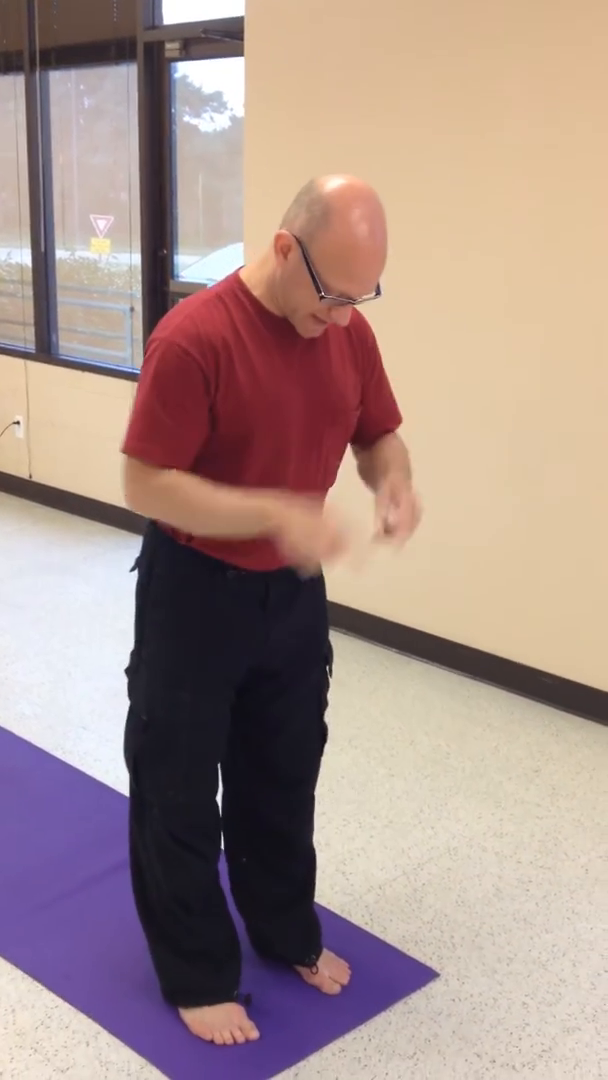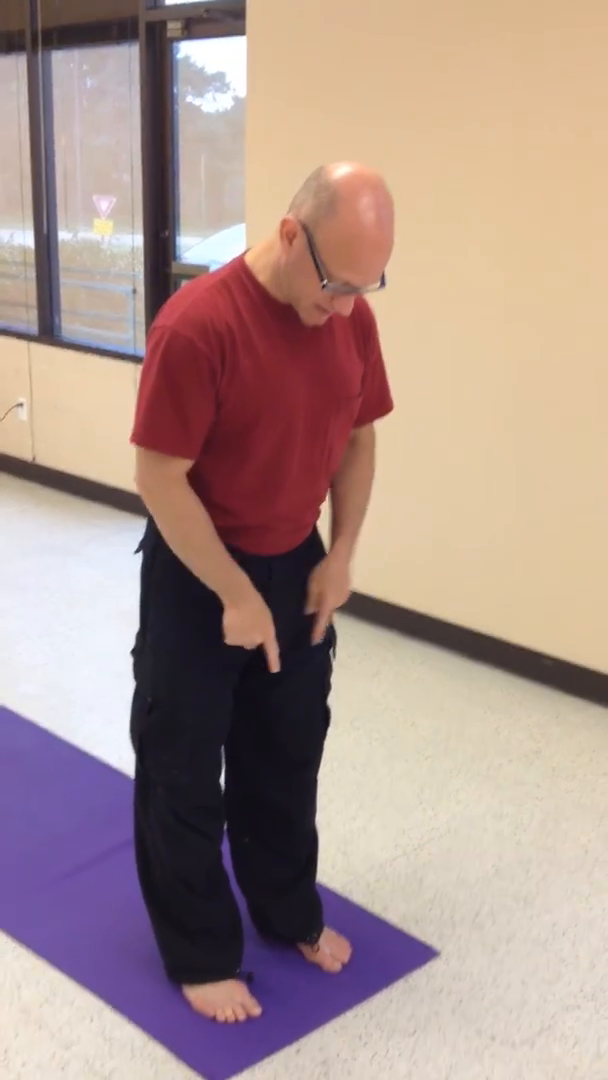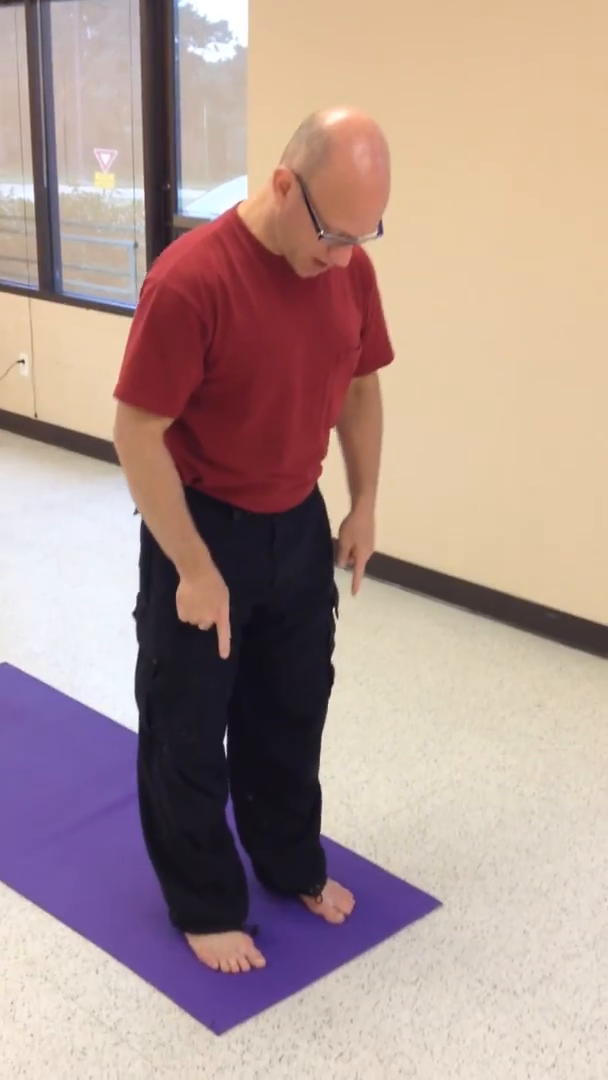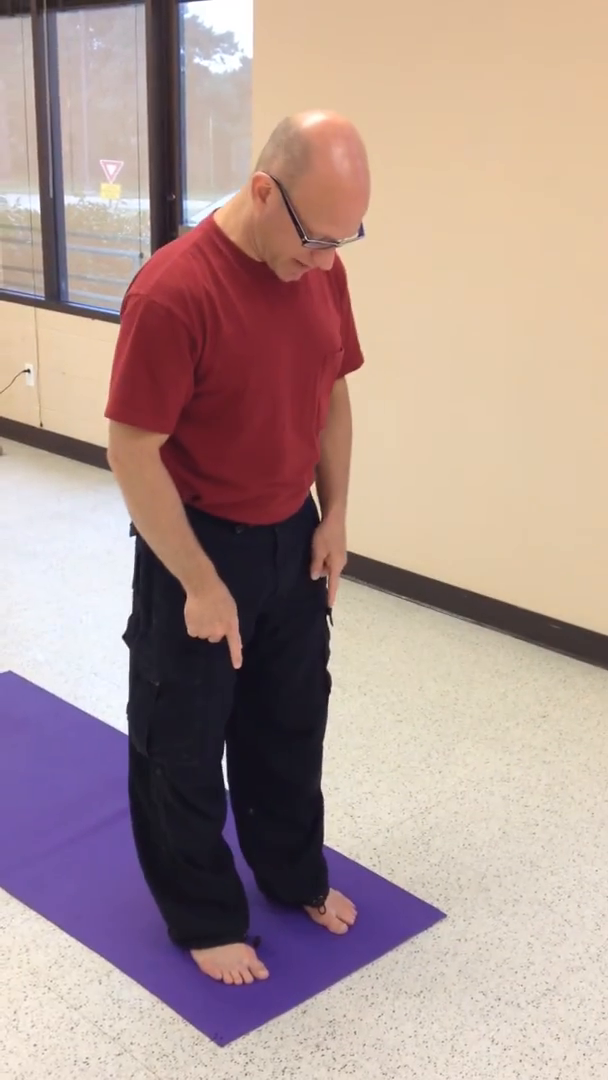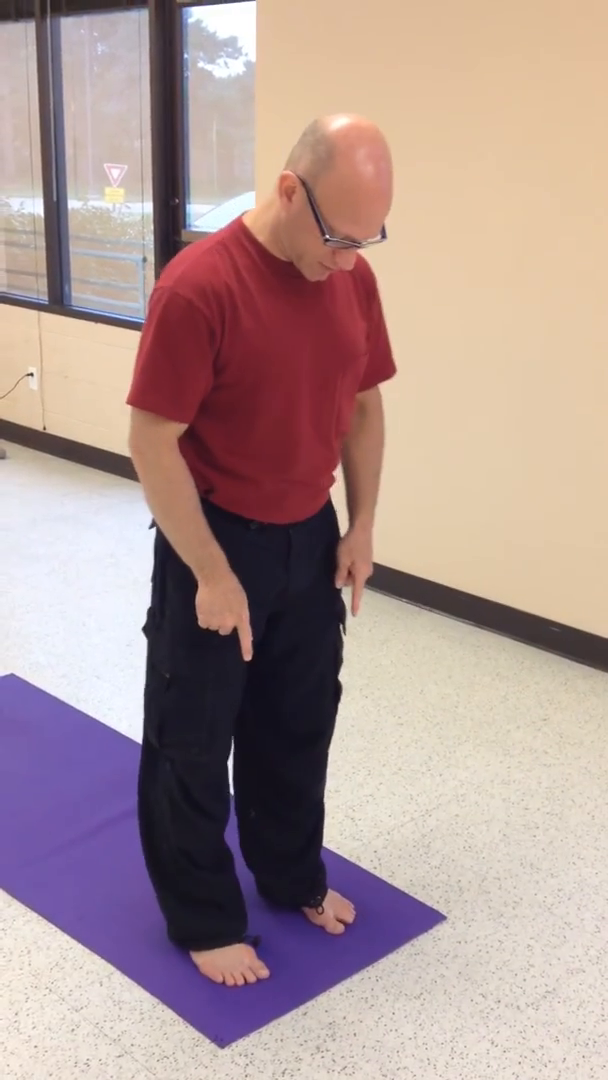
dt=0.4s
person 1, frame 1
left shoulder: (349, 334)
right shoulder: (193, 337)
left elbow: (379, 436)
right elbow: (148, 486)
left wrist: (394, 489)
right wrist: (283, 516)
left hip: (292, 588)
right hip: (197, 592)
left knee: (283, 773)
right knee: (178, 787)
left ankle: (289, 932)
right ankle: (197, 975)
person 1, frame 2
left shoulder: (352, 318)
right shoulder: (197, 323)
right elbow: (160, 479)
left wrist: (339, 554)
right wrist: (236, 595)
left hip: (298, 567)
right hip: (199, 578)
left knee: (288, 755)
right knee: (184, 771)
left ankle: (289, 910)
right ankle: (199, 953)
person 1, frame 3
left shoulder: (350, 268)
right shoulder: (188, 280)
left elbow: (361, 389)
right elbow: (138, 433)
left wrist: (363, 507)
right wrist: (194, 570)
left hip: (299, 525)
right hip: (202, 532)
left knee: (292, 711)
right knee: (188, 730)
left ankle: (292, 863)
right ankle: (205, 905)
person 1, frame 4
left shoulder: (323, 273)
right shoulder: (171, 293)
right elbow: (133, 454)
left wrist: (333, 515)
right wrist: (201, 585)
left hip: (294, 540)
right hip: (196, 549)
left knee: (292, 722)
right knee: (183, 746)
left ankle: (296, 876)
right ankle: (203, 918)
person 1, frame 5
left shoulder: (354, 279)
right shoulder: (198, 286)
right elbow: (153, 442)
left wrist: (360, 524)
right wrist: (213, 576)
left hip: (310, 540)
right hip: (213, 547)
left knee: (300, 724)
right knee: (191, 741)
left ankle: (293, 876)
right ankle: (202, 918)
